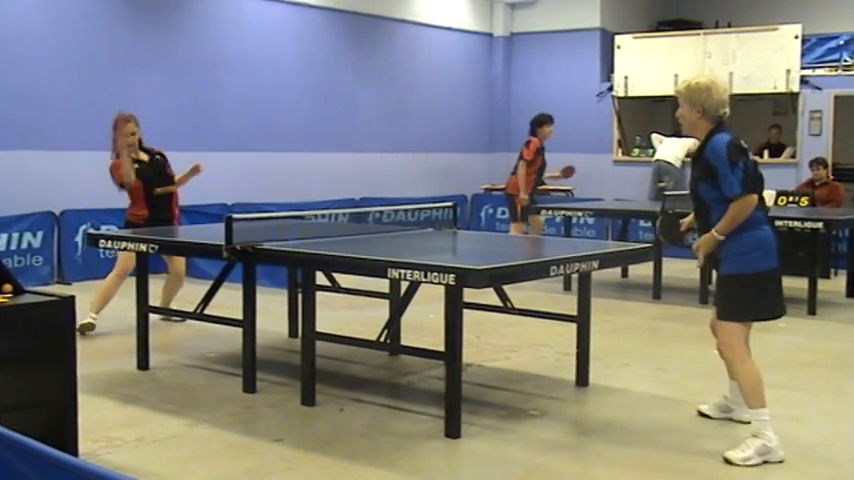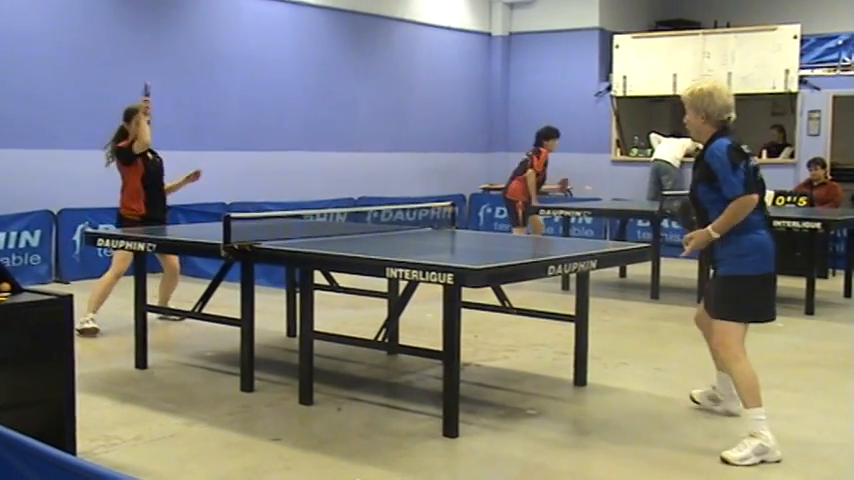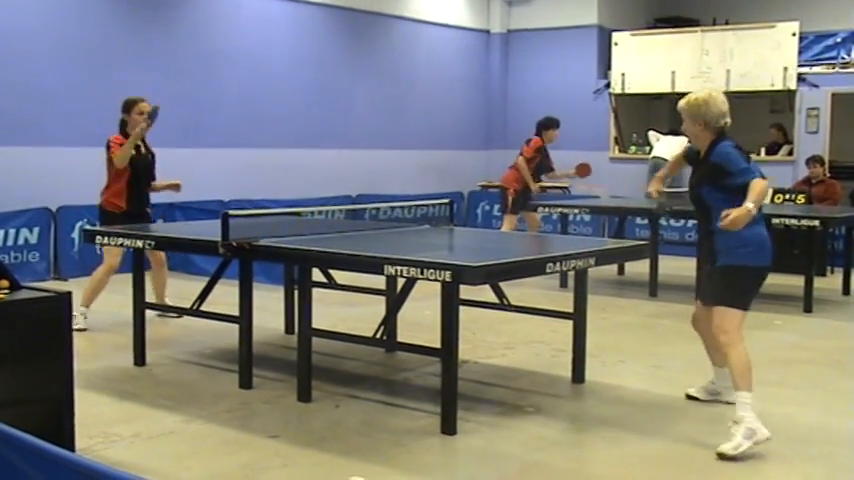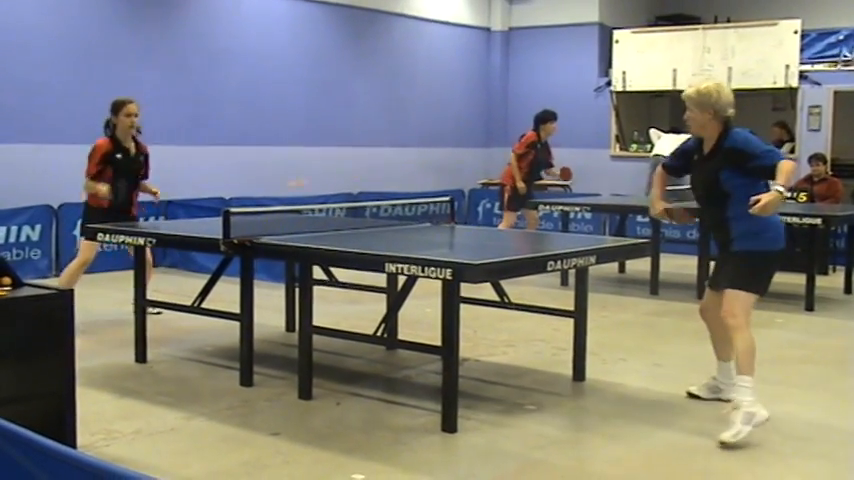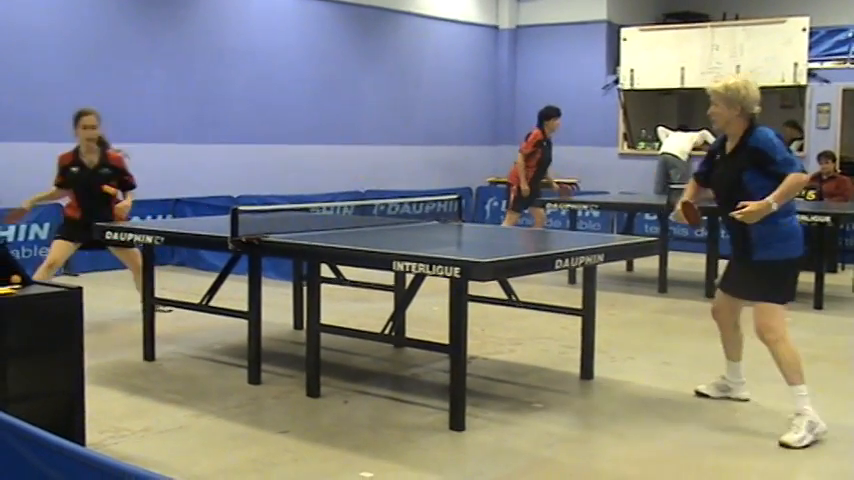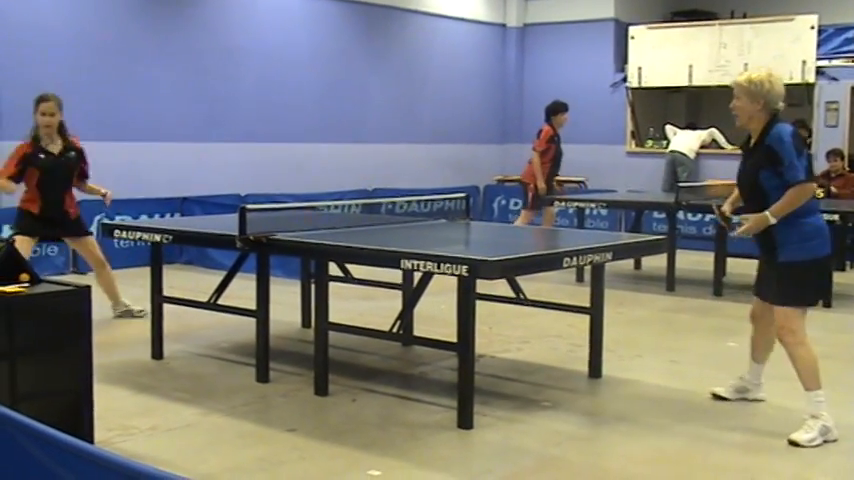
dt=0.2s
person 1, frame 1
left shoulder: (721, 147)
right shoulder: (712, 146)
left elbow: (747, 199)
left wrist: (714, 236)
right wrist: (694, 220)
left hip: (746, 257)
right hip: (738, 257)
left knee: (731, 346)
right knee: (721, 329)
left ankle: (765, 438)
right ankle: (736, 403)
person 1, frame 2
left shoulder: (720, 153)
right shoulder: (717, 149)
left elbow: (744, 200)
left wrist: (708, 233)
right wrist: (698, 204)
left hip: (744, 261)
right hip: (733, 259)
left knee: (728, 347)
right knee: (705, 320)
left ankle: (761, 437)
right ankle: (725, 395)
person 1, frame 3
left shoulder: (724, 153)
right shoulder: (704, 151)
left elbow: (759, 181)
right elbow: (682, 158)
left wrist: (747, 210)
right wrist: (657, 183)
left hip: (743, 254)
right hip: (723, 255)
left knee: (726, 333)
right knee: (702, 319)
left ankle: (748, 422)
right ankle: (721, 385)
person 1, frame 4
left shoulder: (738, 141)
right shoulder: (694, 147)
left elbow: (785, 163)
right elbow: (665, 169)
left wrist: (776, 192)
right wrist: (657, 199)
left hip: (757, 240)
right hip: (732, 242)
left knee: (733, 317)
right knee: (710, 310)
left ankle: (747, 405)
right ankle: (724, 382)
person 1, frame 5
left shoulder: (763, 139)
right shoulder: (720, 147)
left elbow: (798, 176)
right elbow: (699, 180)
left wrist: (768, 205)
right wrist: (684, 202)
left hip: (776, 245)
right hip: (746, 246)
left knee: (769, 328)
right knee: (722, 311)
left ankle: (808, 416)
right ankle: (733, 382)
person 1, frame 6
left shoulder: (783, 136)
right shoulder: (753, 142)
left elbow: (805, 186)
left wrist: (766, 217)
right wrist: (731, 204)
left hip: (801, 245)
right hip: (776, 247)
left knee: (788, 330)
right knee: (761, 317)
left ankle: (821, 419)
right ankle: (752, 382)
person 2, frame 1
left shoulder: (157, 155)
right shoulder: (119, 163)
left elbow: (170, 185)
right elbow: (128, 182)
left wrist: (190, 174)
right wrist: (122, 151)
left hip: (167, 221)
right hip: (139, 222)
left knee: (178, 272)
right knee: (120, 271)
left ankle: (164, 309)
right ankle: (90, 317)
person 2, frame 2
left shoulder: (154, 156)
right shoulder: (124, 149)
right elbow: (142, 143)
left wrist: (184, 181)
right wrist: (140, 117)
left hip: (157, 220)
right hip: (132, 220)
left knee: (173, 267)
right knee: (118, 269)
left ankle: (162, 307)
right ankle: (88, 317)
person 2, frame 3
left shoulder: (148, 150)
right shoulder: (117, 142)
right elbow: (120, 165)
left wrist: (167, 186)
right wrist: (133, 135)
left hip: (140, 213)
right hip: (115, 213)
left knee: (160, 260)
right knee: (111, 265)
left ankle: (161, 304)
right ankle: (80, 312)
person 2, frame 4
left shoulder: (142, 149)
right shoulder: (103, 147)
right elbow: (89, 182)
left wrist: (151, 190)
right wrist: (100, 188)
left hip: (126, 213)
right hip: (97, 212)
left knee: (146, 262)
right knee: (84, 260)
person 2, frame 5
left shoulder: (114, 160)
right shoulder: (66, 161)
left elbow: (129, 190)
right elbow: (62, 190)
left wrist: (127, 203)
right wrist: (32, 202)
left hip: (109, 221)
right hip: (76, 221)
left knee: (136, 265)
right knee: (52, 263)
person 2, frame 6
left shoulder: (74, 149)
right shoulder: (25, 150)
left elbow: (80, 184)
left wrist: (100, 191)
left hip: (65, 214)
right hip: (32, 215)
left knee: (98, 261)
left ankle: (120, 305)
